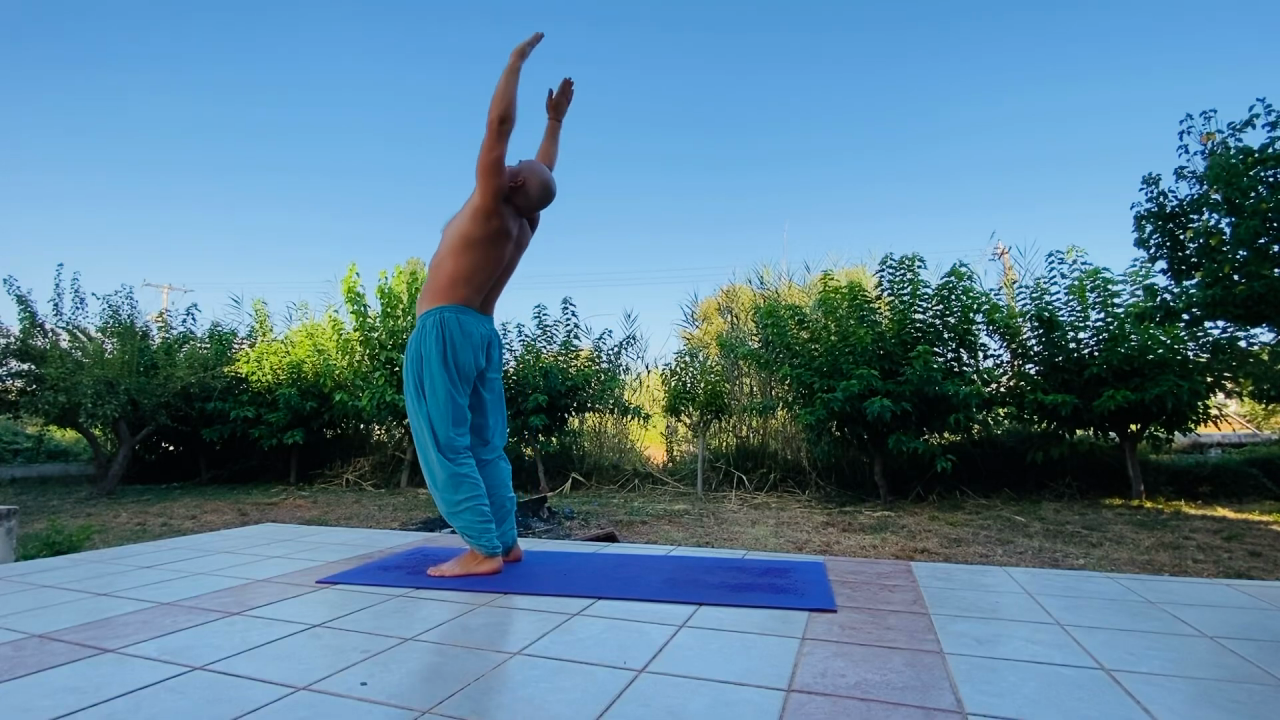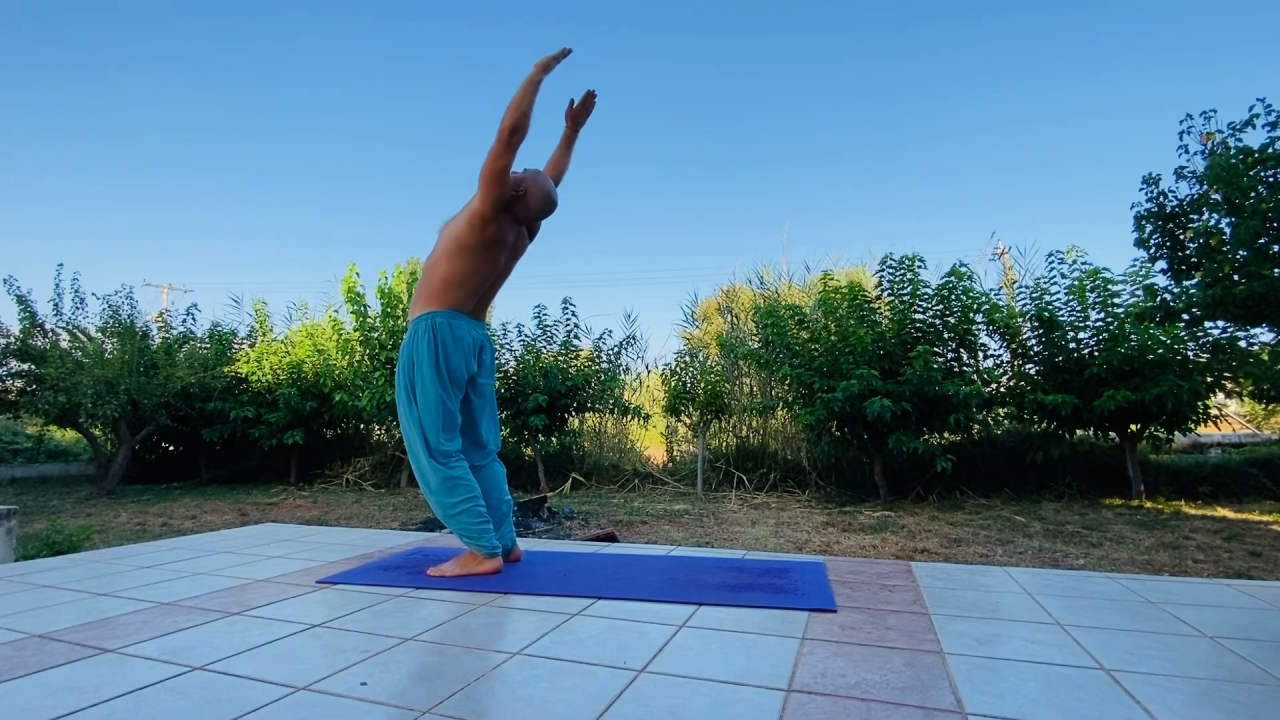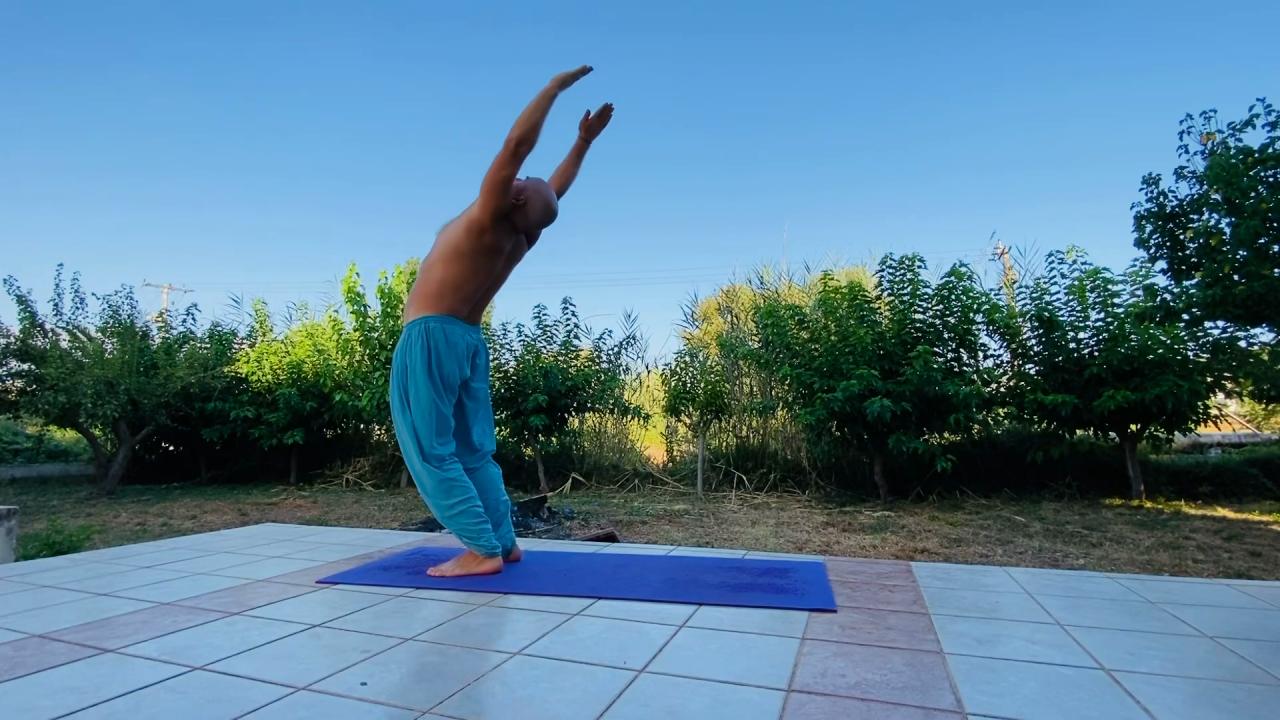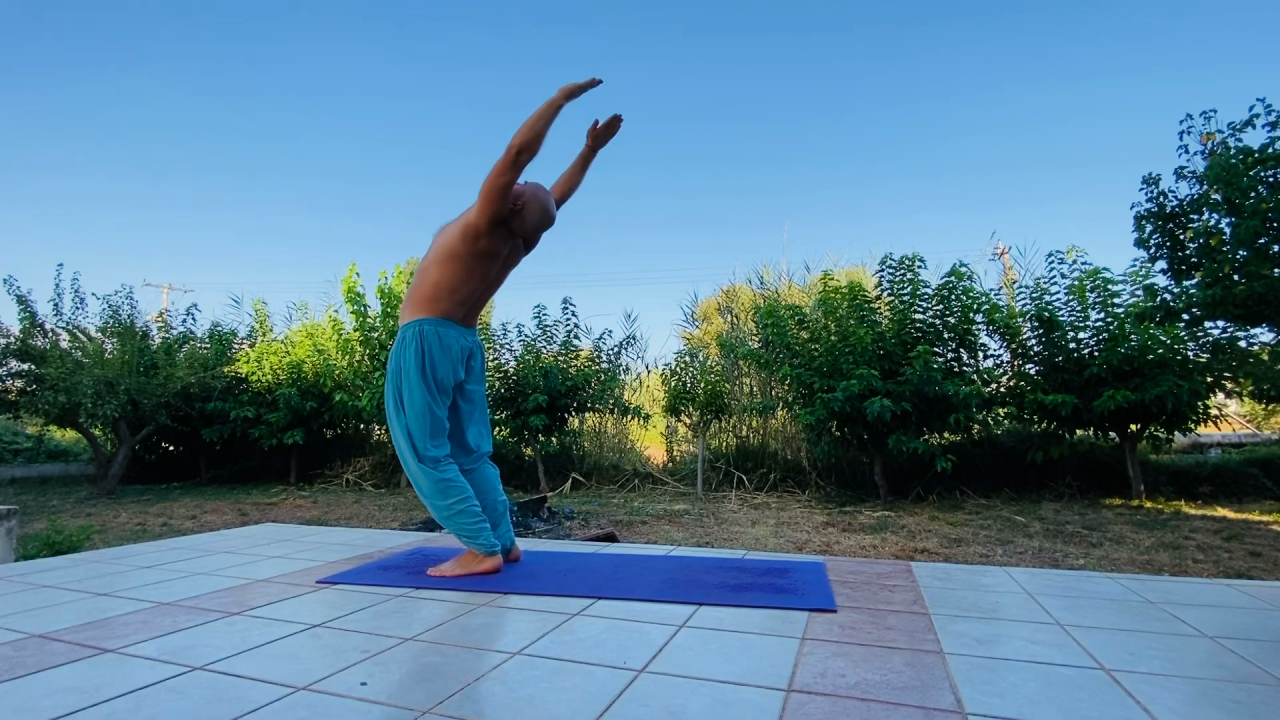
dt=0.2s
person 1, frame 1
left shoulder: (492, 208)
right shoulder: (526, 225)
left elbow: (498, 124)
right elbow: (545, 171)
left wrist: (515, 60)
right wrist: (554, 121)
left hip: (444, 332)
right hip: (482, 334)
left knee: (443, 446)
right knee: (483, 445)
left ankle: (482, 549)
right ankle: (504, 541)
person 1, frame 2
left shoulder: (490, 215)
right shoulder: (524, 231)
left elbow: (509, 134)
right elbow: (552, 179)
left wrist: (538, 73)
right wrist: (571, 132)
left hip: (436, 336)
right hip: (473, 339)
left knee: (435, 449)
right knee: (477, 448)
left ankle: (482, 550)
right ankle: (503, 541)
person 1, frame 3
left shoulder: (487, 222)
right shoulder: (522, 238)
left elbow: (516, 145)
right elbow: (557, 189)
left wrist: (554, 88)
right wrist: (583, 142)
left hip: (429, 340)
right hip: (467, 342)
left knee: (430, 452)
right knee: (471, 450)
left ankle: (482, 549)
right ankle: (502, 541)
person 1, frame 4
left shoulder: (485, 226)
right shoulder: (520, 242)
left elbow: (517, 153)
right elbow: (560, 194)
left wrist: (560, 98)
right wrist: (590, 151)
left hip: (425, 342)
right hip: (464, 345)
left knee: (427, 453)
right knee: (468, 452)
left ankle: (482, 548)
right ankle: (502, 540)
